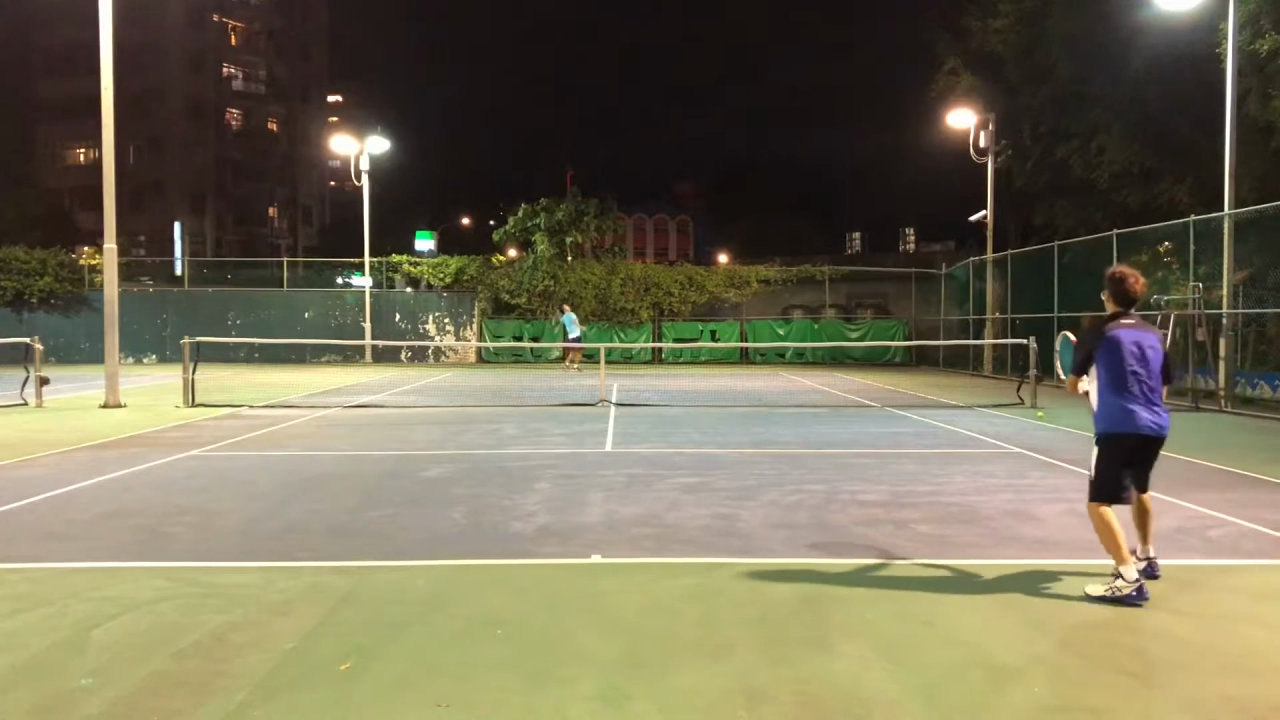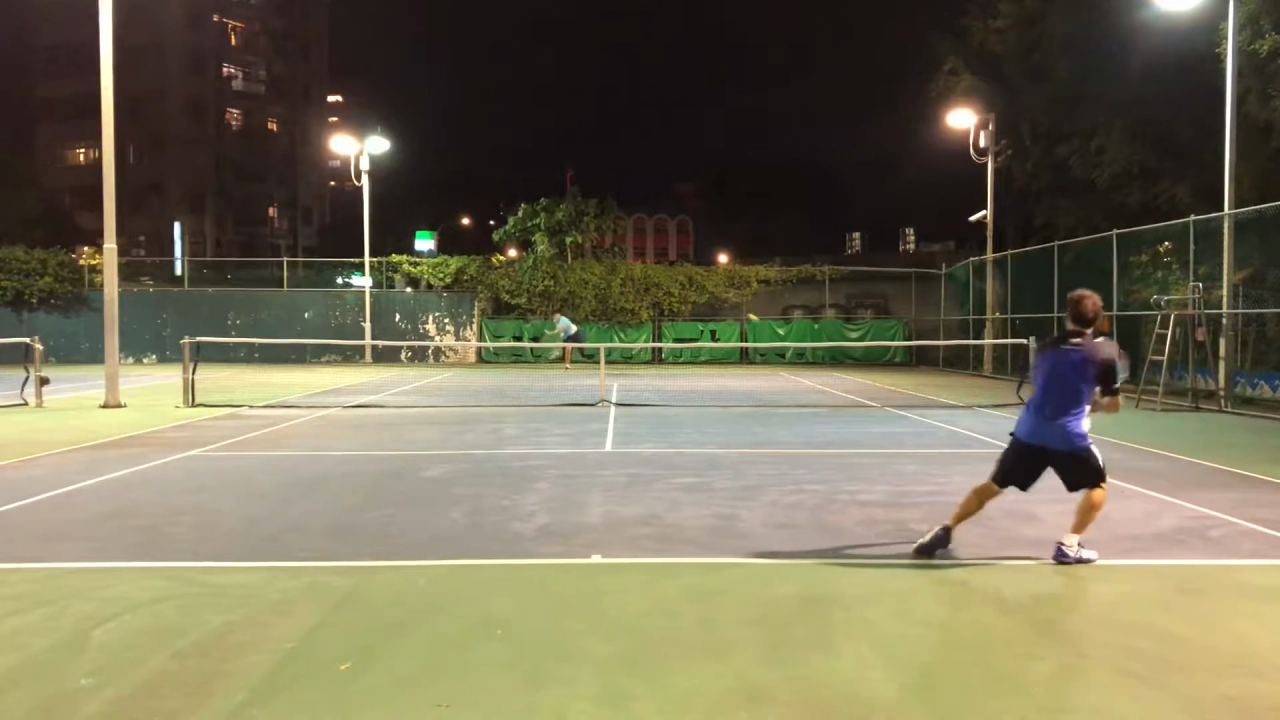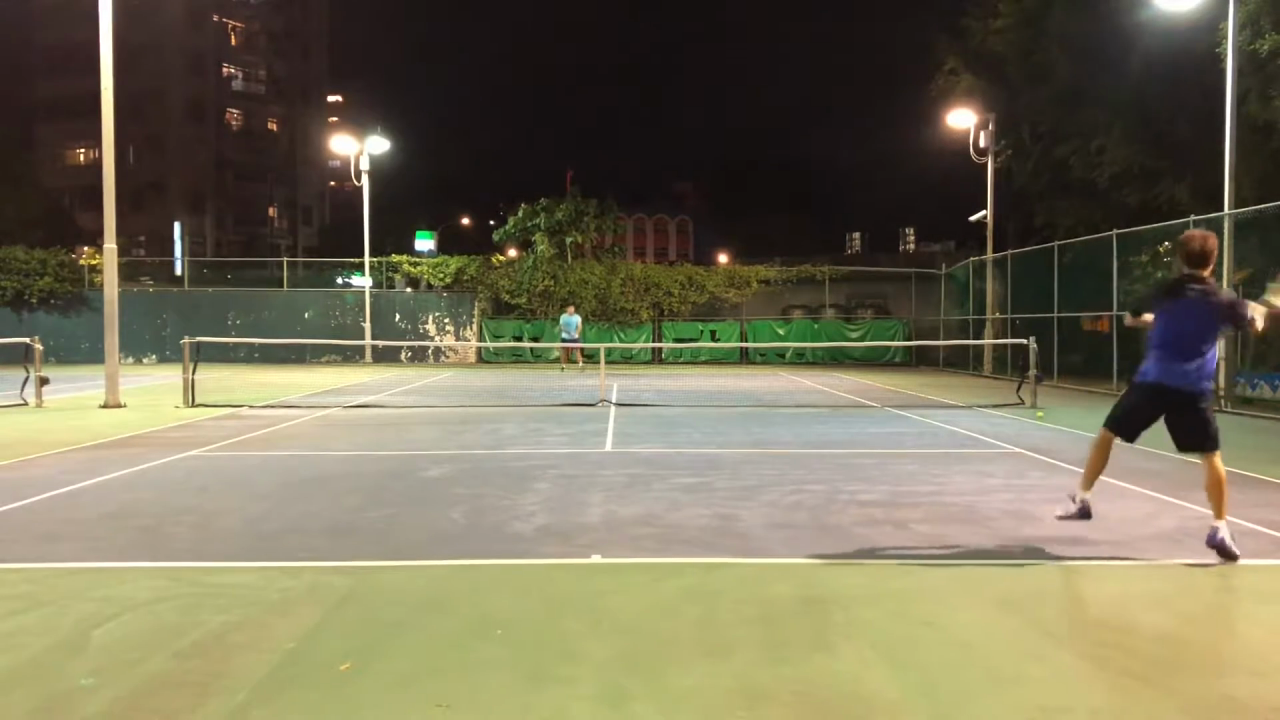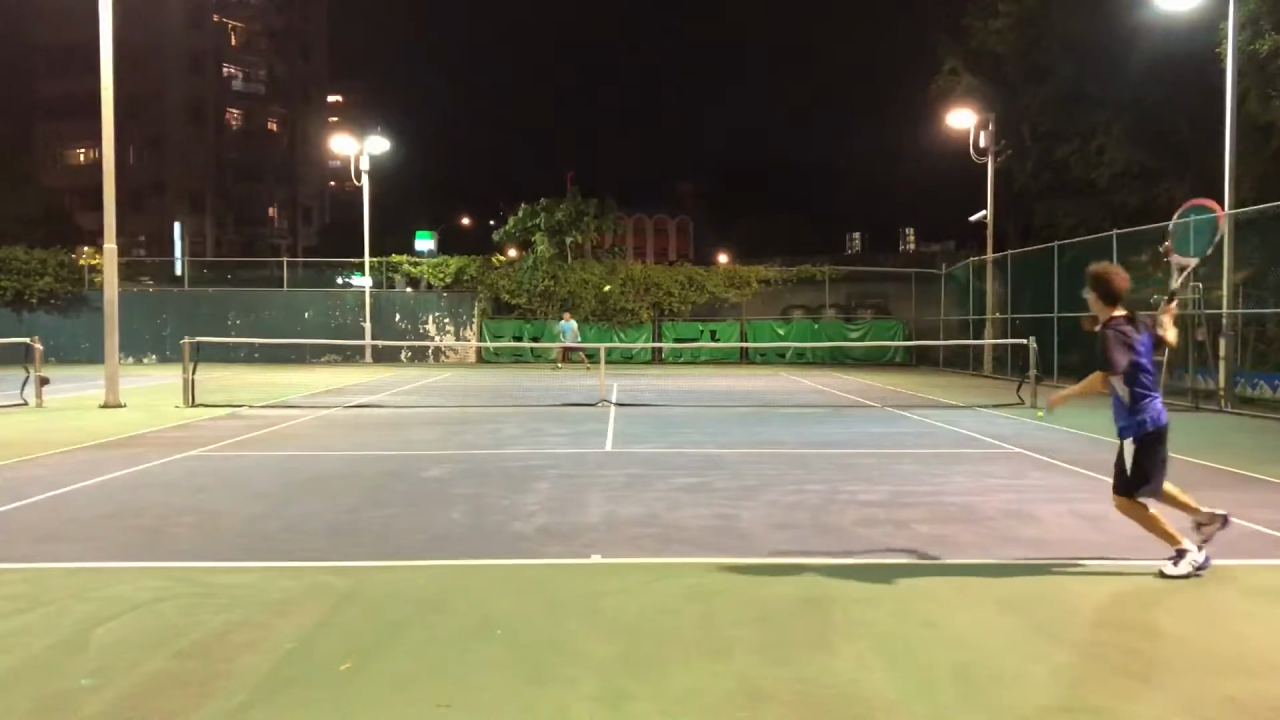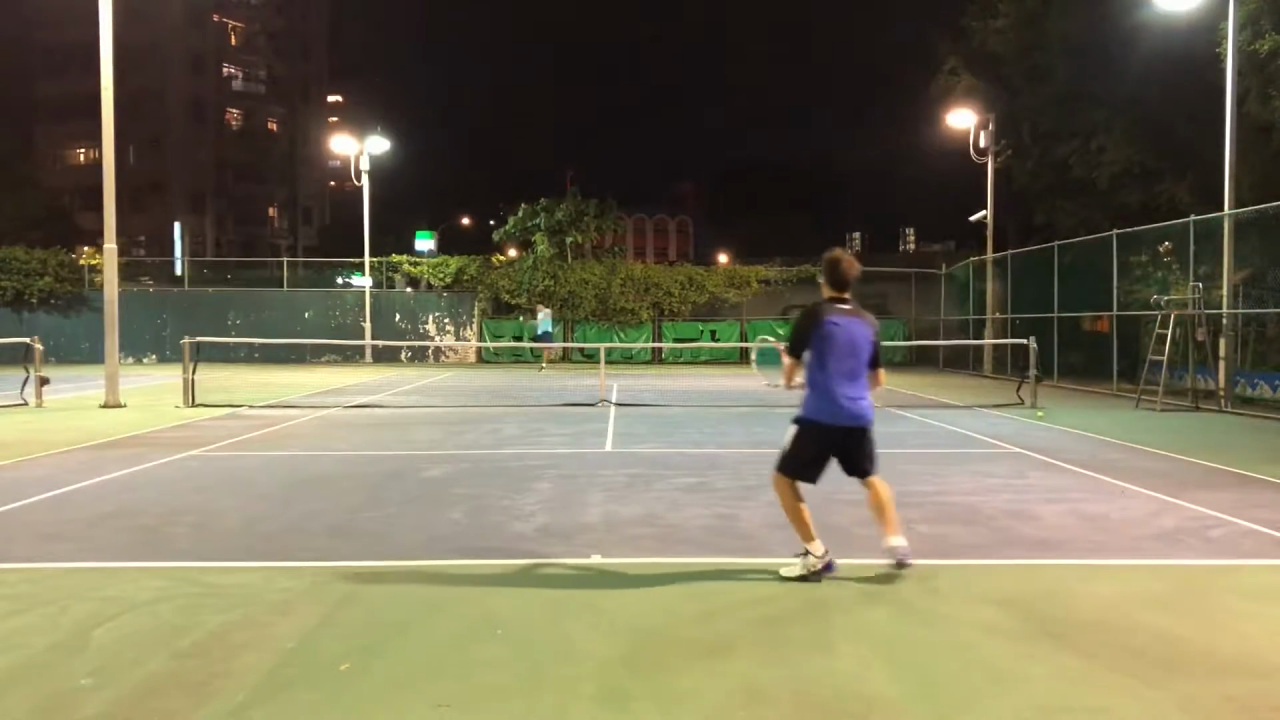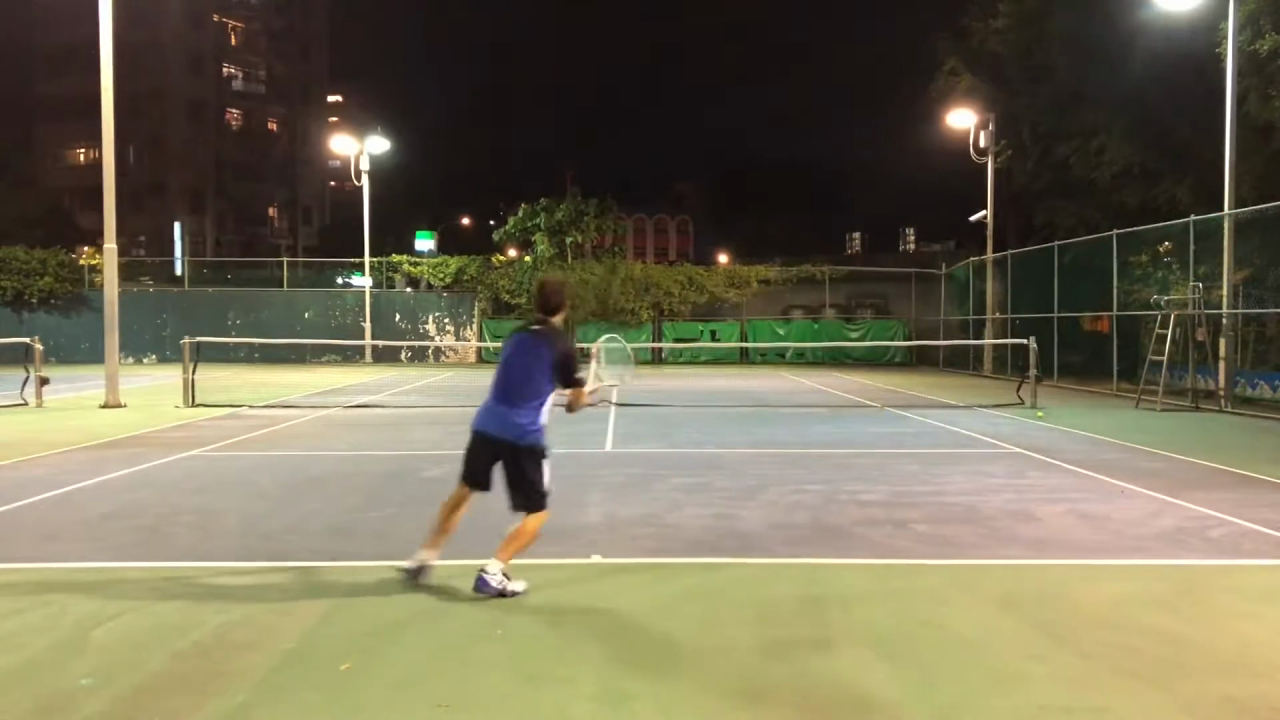
dt=0.7s
person 1, frame 1
left shoulder: (1097, 335)
right shoulder: (1156, 337)
left elbow: (1073, 386)
left wrist: (1086, 386)
left hip: (1118, 427)
right hip: (1156, 426)
left knee: (1100, 503)
right knee: (1138, 489)
left ankle: (1129, 578)
right ankle: (1148, 556)
person 1, frame 2
left shoulder: (1047, 350)
right shoulder: (1104, 356)
right elbow: (1114, 405)
left hip: (1030, 433)
right hip: (1070, 439)
left knee: (992, 487)
right knee: (1098, 486)
left ankle: (944, 533)
right ankle: (1070, 545)
person 1, frame 3
left shoulder: (1168, 291)
right shoulder: (1223, 299)
left elbow: (1134, 320)
right elbow: (1255, 325)
right wrist: (1257, 312)
left hip: (1152, 382)
right hip: (1192, 389)
left knee: (1107, 435)
right knee: (1211, 458)
left ankle: (1082, 500)
right ankle: (1219, 529)
person 1, frame 4
left shoulder: (1112, 334)
right shoulder: (1141, 324)
left elbow: (1104, 377)
right elbow: (1170, 339)
left wrist: (1065, 395)
right wrist: (1168, 318)
left hip: (1139, 425)
right hip: (1151, 419)
left knee: (1125, 500)
right knee: (1148, 485)
left ankle: (1190, 551)
right ankle: (1207, 516)
person 1, frame 5
left shoulder: (814, 315)
right shoulder: (868, 324)
left elbow: (791, 369)
right elbow: (879, 378)
left wrist: (789, 379)
left hip: (819, 415)
right hip: (858, 417)
left knee: (784, 481)
right knee: (871, 478)
left ankle: (816, 553)
right ankle: (895, 542)
person 1, frame 6
left shoulder: (516, 337)
right shoulder: (562, 345)
right elbow: (579, 399)
left wrist: (550, 391)
right wrist: (573, 402)
left hip: (487, 426)
right hip: (525, 436)
left knee: (463, 492)
right knee: (536, 513)
left ankle: (423, 559)
right ankle: (492, 573)
